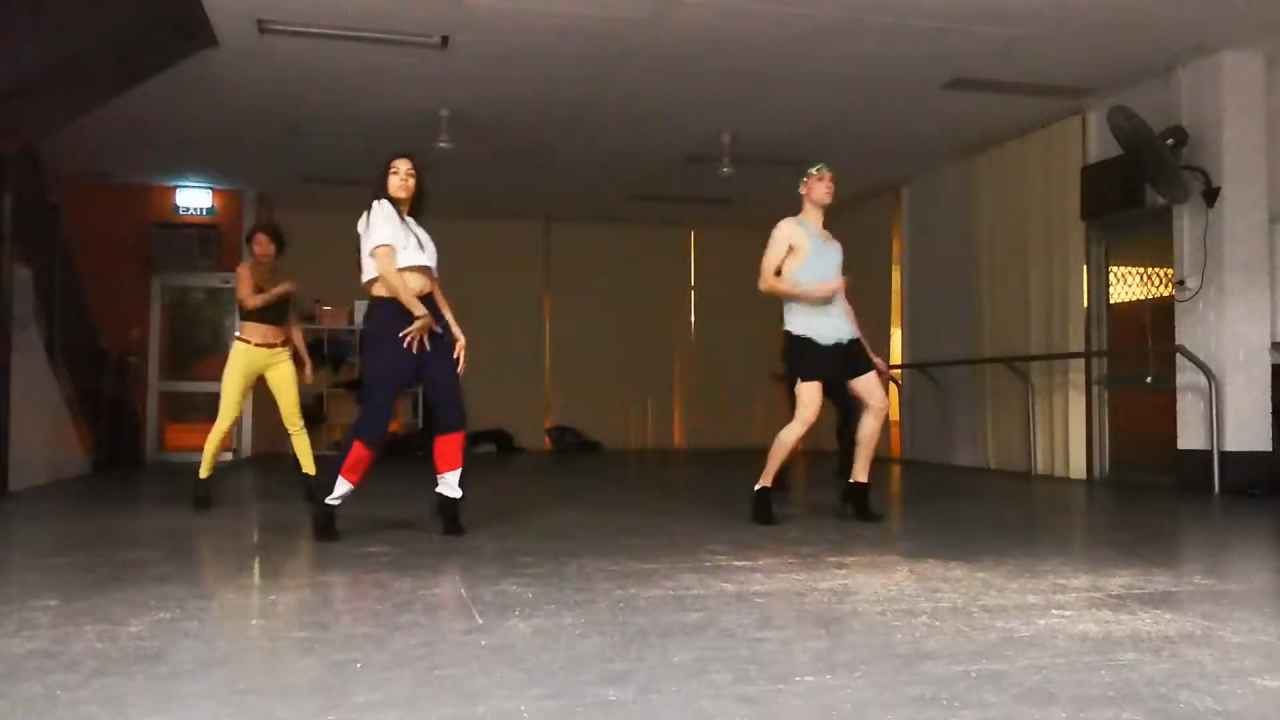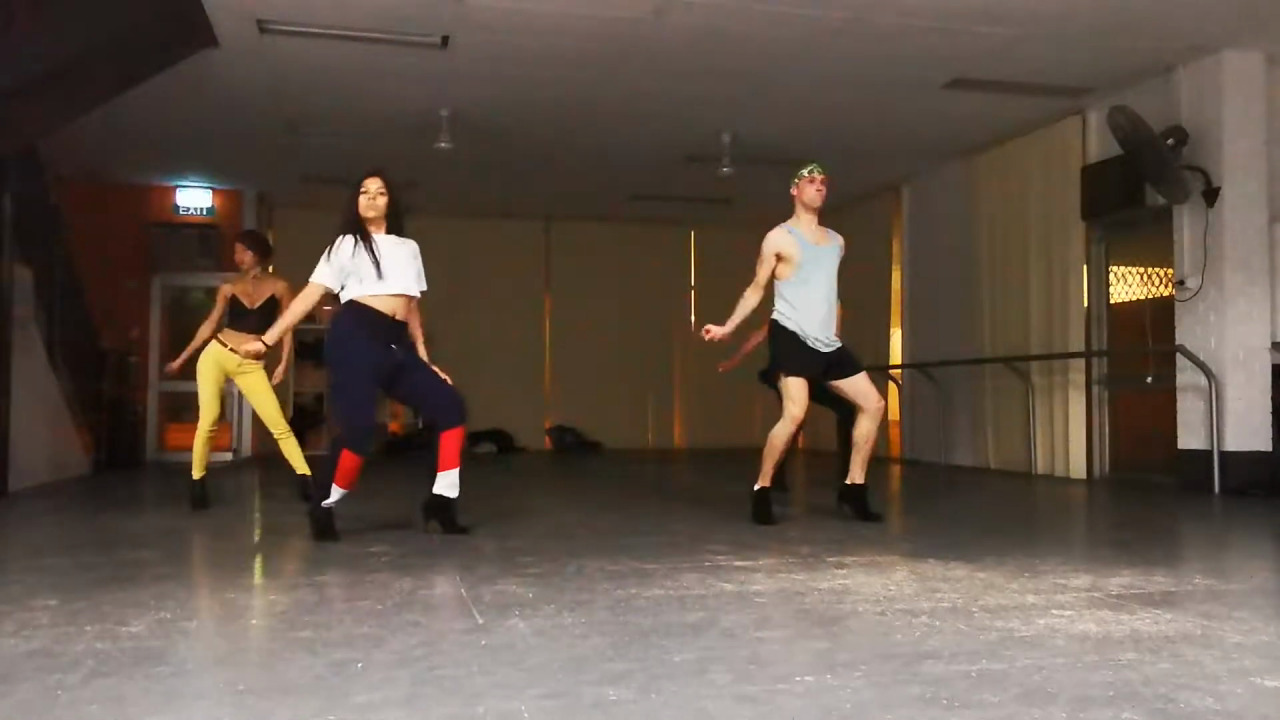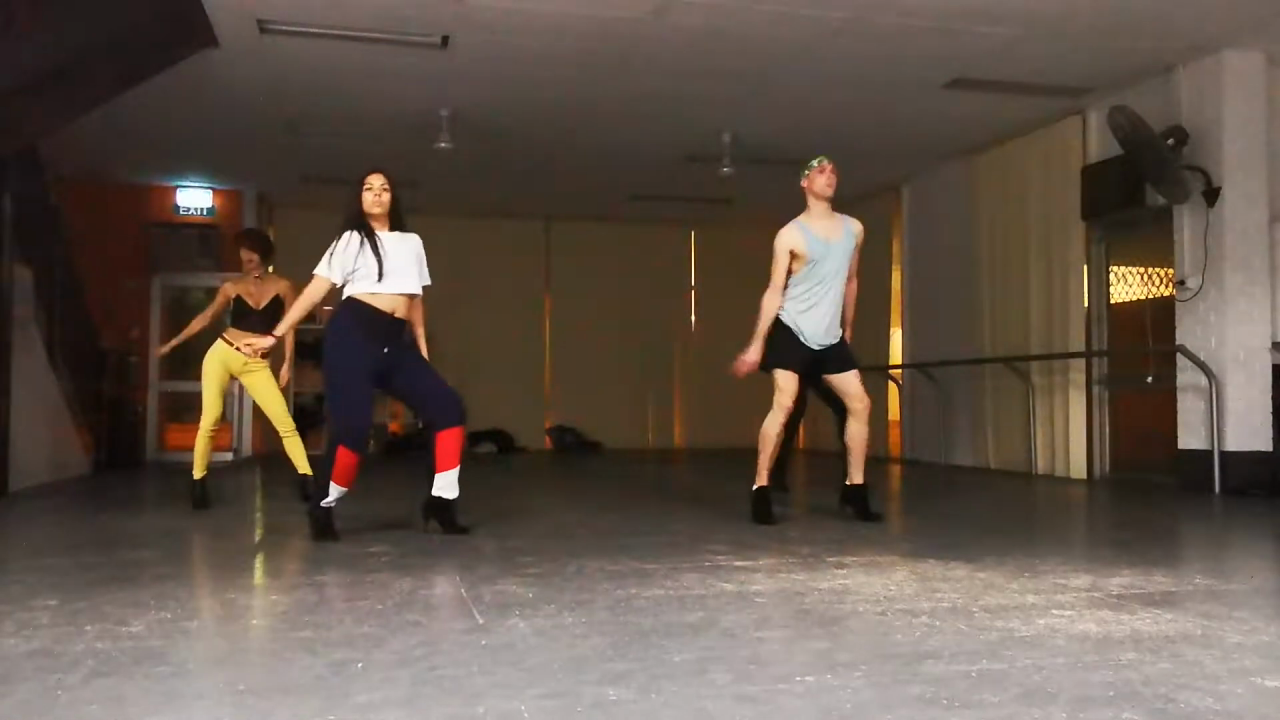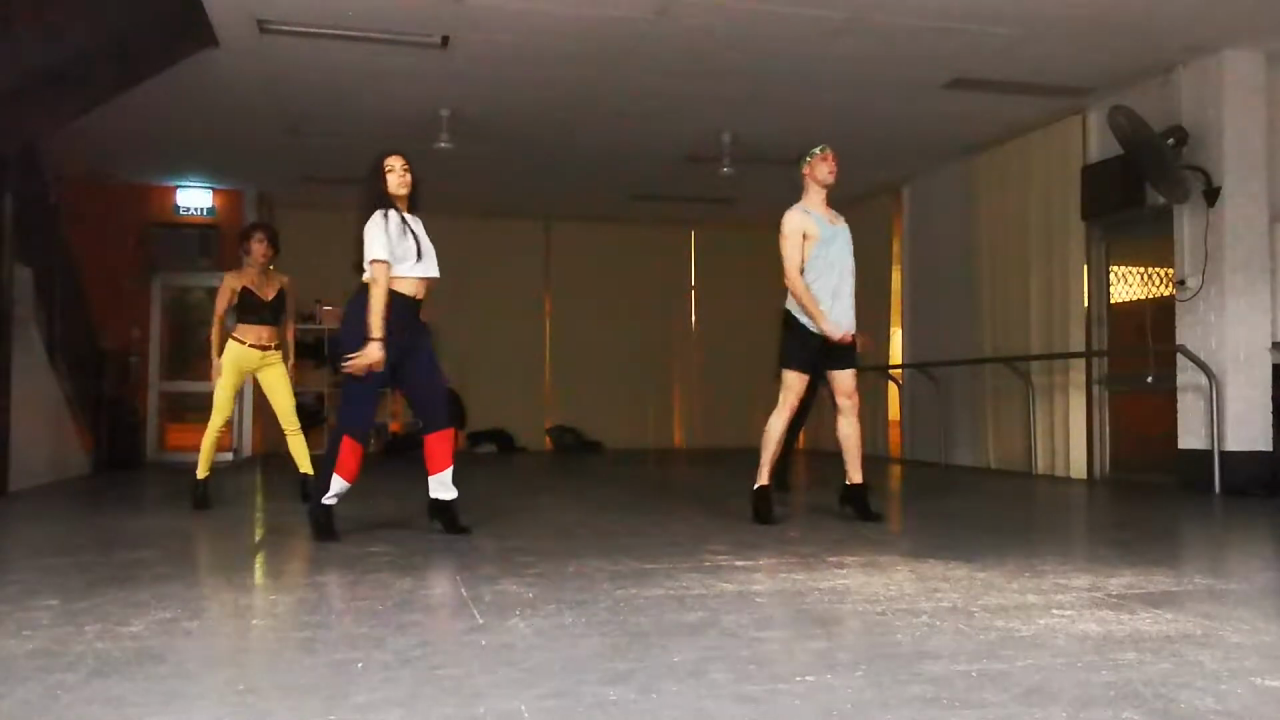
dt=0.3s
person 1, frame 1
left shoulder: (418, 231)
right shoulder: (379, 210)
right elbow: (384, 265)
left wrist: (455, 329)
right wrist: (418, 315)
left hip: (427, 322)
right hip: (389, 321)
left knee: (450, 406)
right knee: (376, 415)
left ankle: (448, 498)
right ankle: (330, 503)
person 1, frame 2
left shoulder: (408, 247)
right shoulder: (347, 243)
right elbow: (309, 295)
left wrist: (423, 358)
right wrist: (267, 339)
left hip: (393, 343)
right hip: (353, 337)
left knee: (449, 406)
right knee: (359, 429)
left ankle: (441, 500)
right ankle: (323, 506)
person 1, frame 3
left shoulder: (412, 242)
right shoulder: (351, 239)
right elbow: (316, 289)
left wrist: (424, 356)
right wrist: (276, 335)
left hip: (395, 341)
right hip: (352, 334)
left knee: (446, 406)
right knee: (354, 425)
left ankle: (441, 500)
right ankle: (322, 507)
person 1, frame 4
left shoulder: (415, 223)
right shoulder: (382, 220)
right elbow: (378, 279)
left wrist: (418, 329)
right wrist: (375, 340)
left hip: (411, 325)
right hip: (376, 322)
left knee: (436, 407)
right knee: (358, 413)
left ankle: (442, 501)
right ankle: (324, 505)
person 2, frame 1
left shoulder: (835, 243)
right shoulder: (788, 229)
right elbow: (766, 281)
left wrist: (867, 349)
right wrist: (813, 291)
left hip: (844, 339)
right hip: (806, 338)
left knee: (877, 403)
right knee: (806, 416)
left ankle: (856, 487)
right ankle: (763, 489)
person 2, frame 2
left shoulder: (836, 241)
right shoulder: (778, 238)
right elbow: (756, 289)
right wrist: (727, 326)
left hip: (828, 342)
right hip: (790, 335)
left knee: (874, 404)
right knee: (795, 413)
left ankle: (854, 487)
right ankle: (762, 490)
person 2, frame 3
left shoulder: (854, 229)
right shoulder: (789, 235)
right elbow: (774, 292)
left wrist: (848, 327)
right wrist: (756, 344)
left hip: (831, 337)
right hip: (792, 332)
left knee: (859, 405)
right knee: (783, 405)
left ankle: (855, 489)
right ankle: (760, 489)
person 2, frame 4
left shoulder: (840, 220)
right shoulder: (795, 218)
right elbow: (792, 278)
left wrist: (848, 323)
right wrist: (823, 323)
left hip: (840, 326)
right hip: (806, 325)
left knee: (848, 403)
right knee: (788, 404)
left ankle: (854, 488)
right ankle: (762, 488)
person 3, frame 1
left shoulder: (286, 285)
right shoulder: (246, 269)
left elbow: (292, 324)
right elbow: (250, 301)
left wrist: (306, 359)
right wrist: (279, 290)
left hip: (280, 356)
right hip: (245, 352)
left knee: (294, 421)
right knee: (226, 419)
left ankle: (312, 481)
right ankle: (202, 482)
person 3, frame 2
left shoulder: (279, 287)
right shoulder: (229, 288)
right elbow: (211, 322)
left wrist: (283, 363)
right wrist: (182, 358)
left hip: (249, 365)
right hip: (215, 356)
left knee: (278, 424)
right knee: (207, 420)
left ankle: (306, 480)
right ankle: (197, 482)
person 3, frame 3
left shoulder: (283, 286)
right shoulder: (231, 287)
right elbow: (206, 316)
left wrist: (287, 363)
right wrist: (172, 344)
left hip: (257, 364)
right hip: (222, 354)
left knee: (285, 422)
right knee: (210, 421)
left ankle: (307, 480)
right ankle: (198, 482)
person 3, frame 4
left shoulder: (282, 281)
right shoulder: (233, 279)
left elbow: (288, 321)
right elbow: (218, 318)
left wrist: (291, 357)
right wrist: (215, 356)
left hip: (272, 358)
right hip: (238, 353)
left knee: (291, 421)
right knee: (219, 420)
left ankle: (309, 480)
right ankle: (201, 482)
